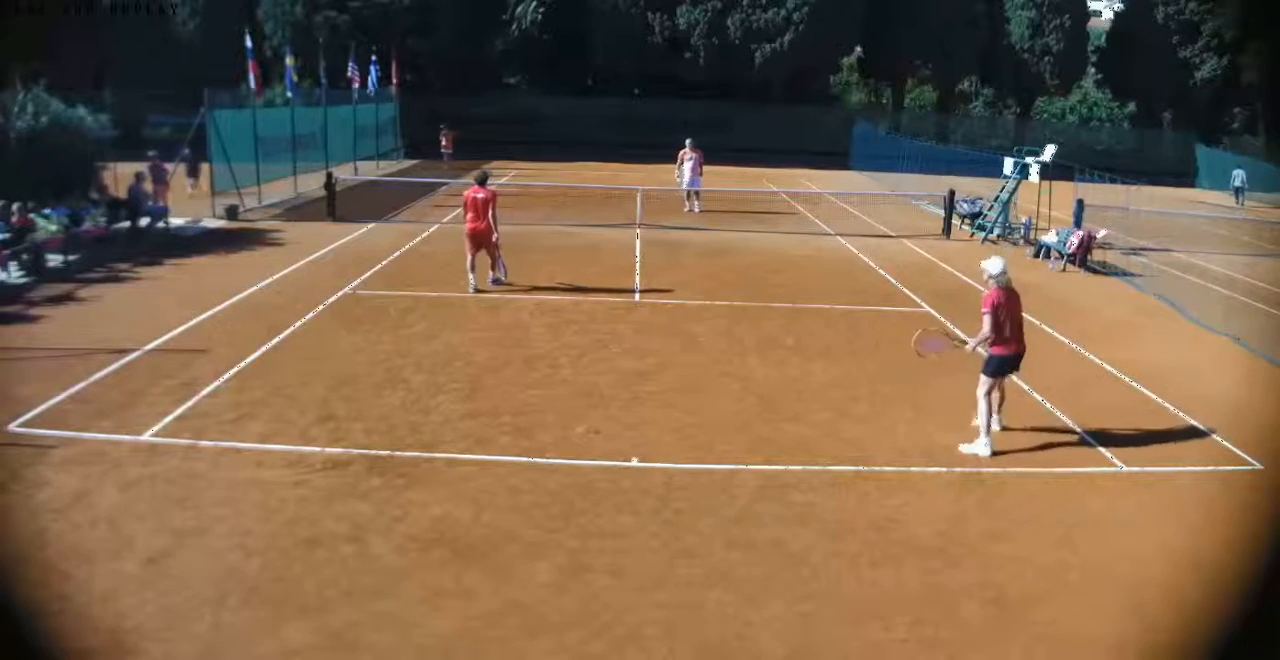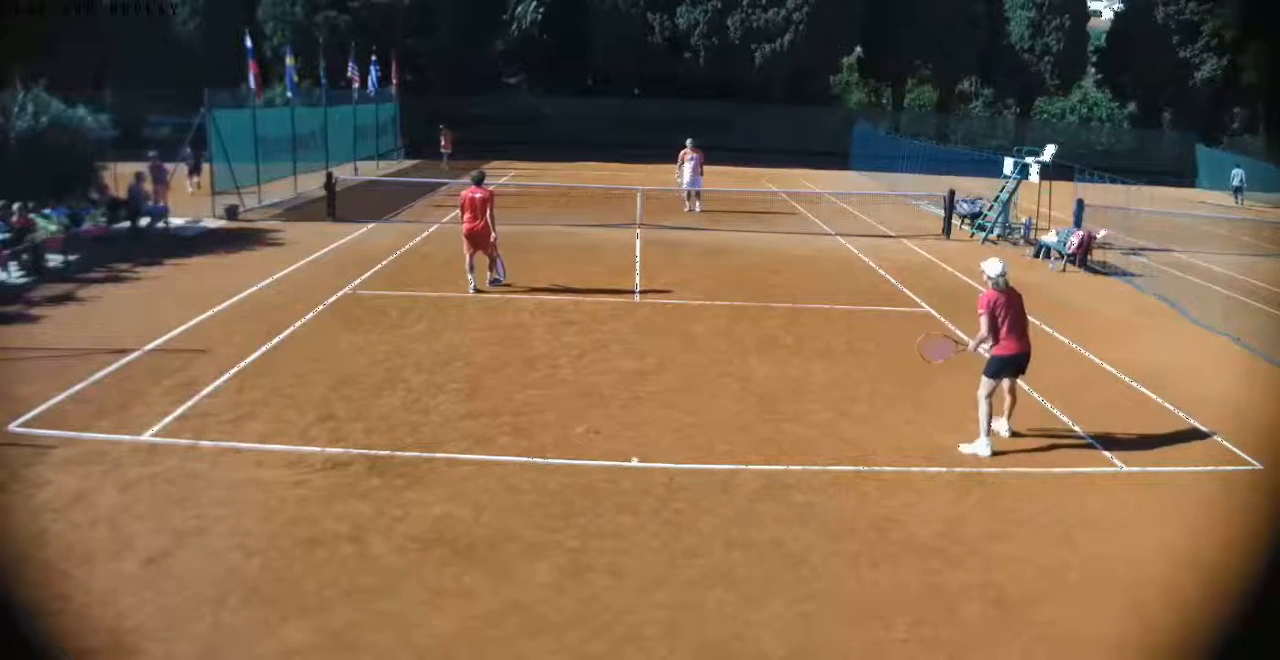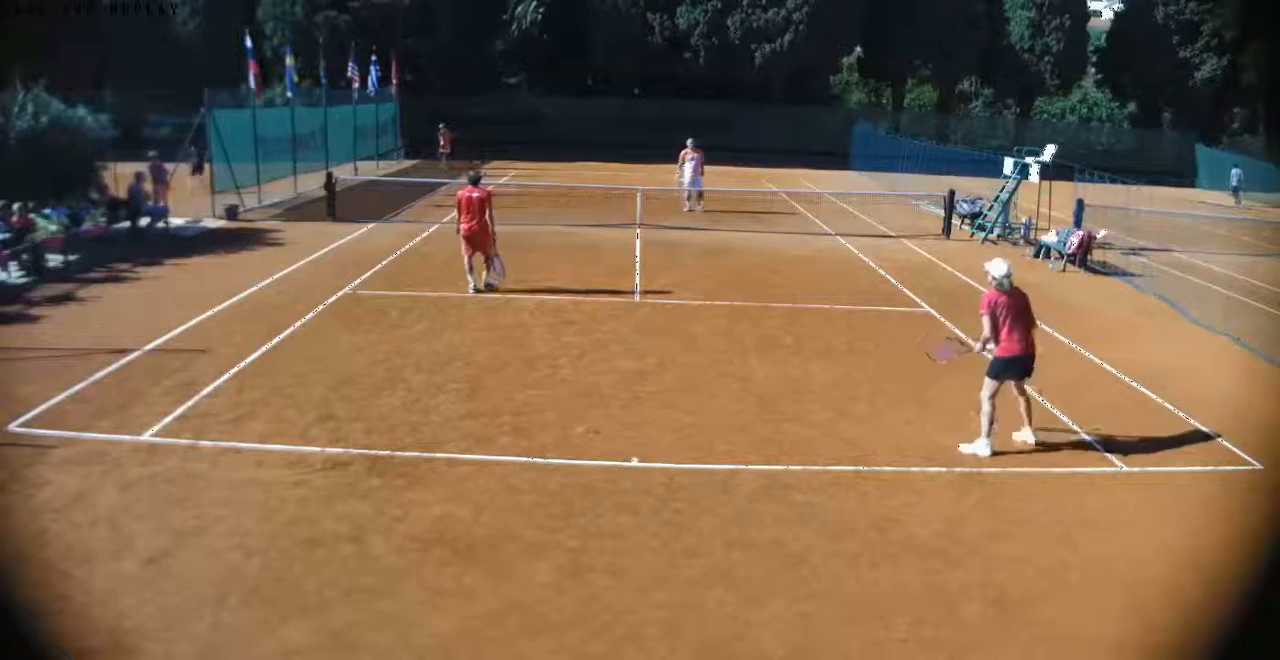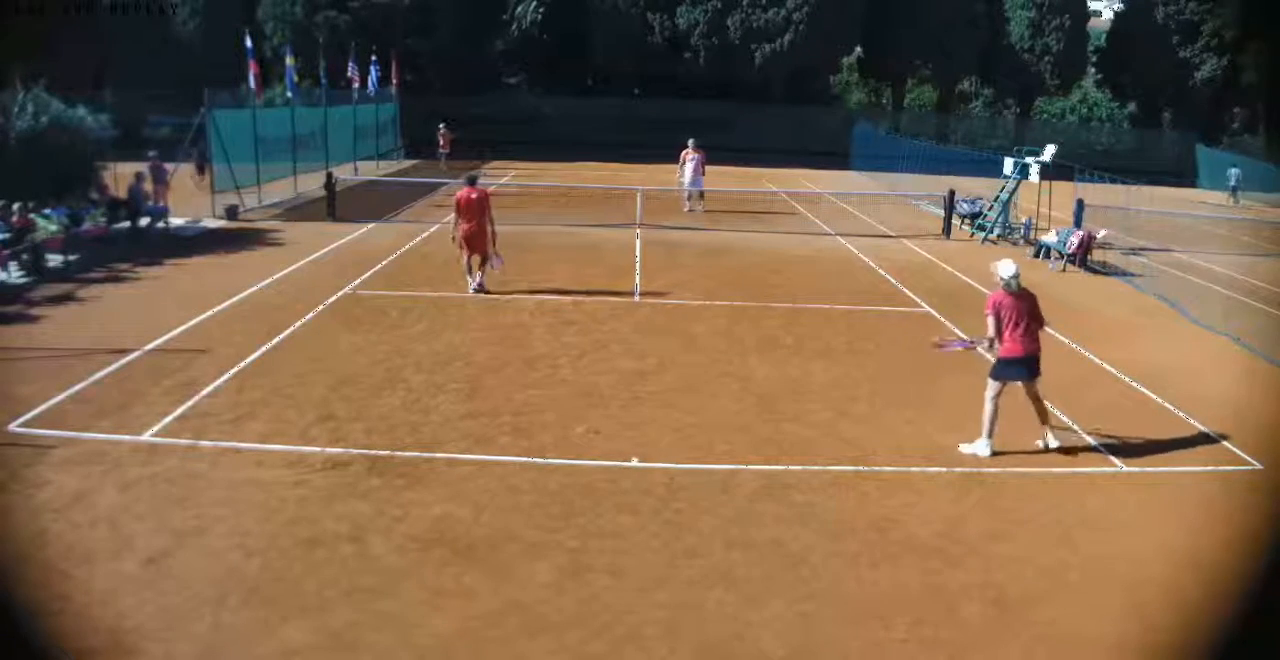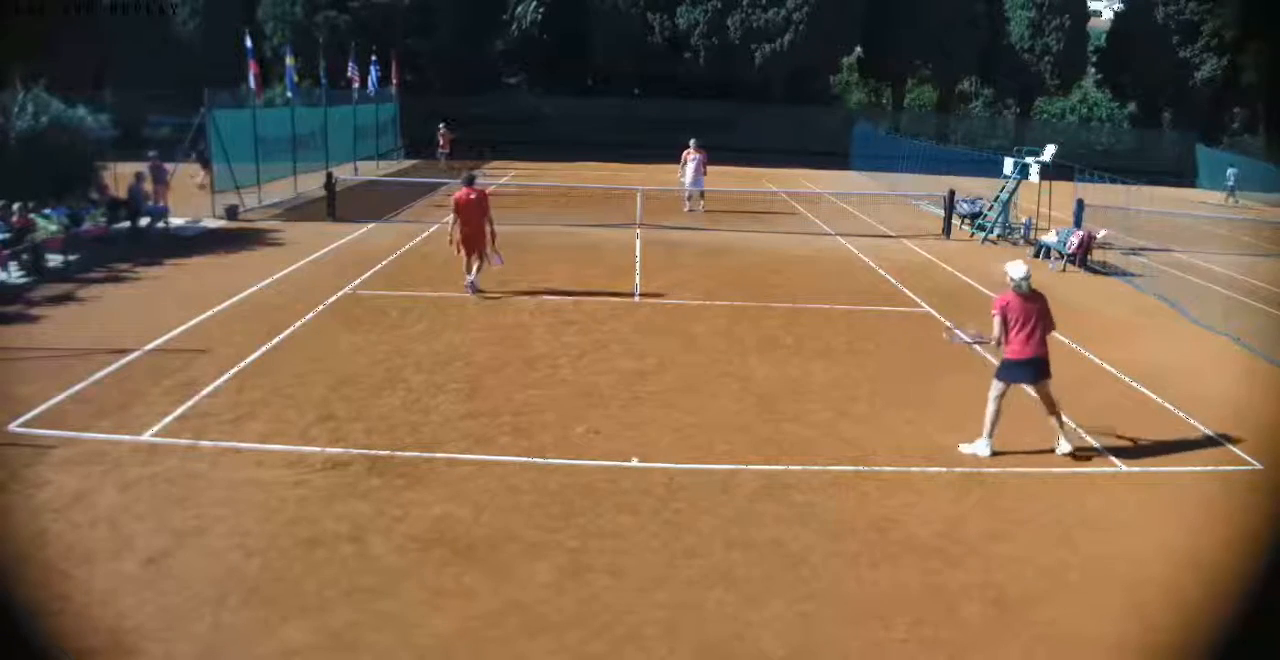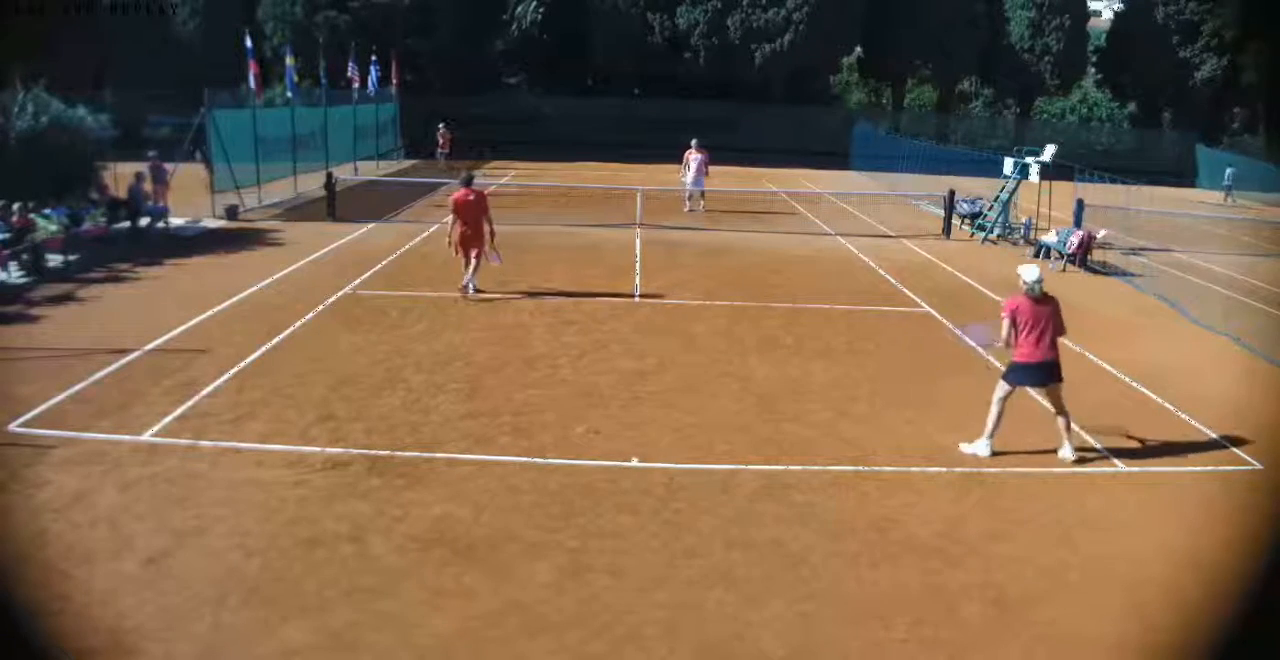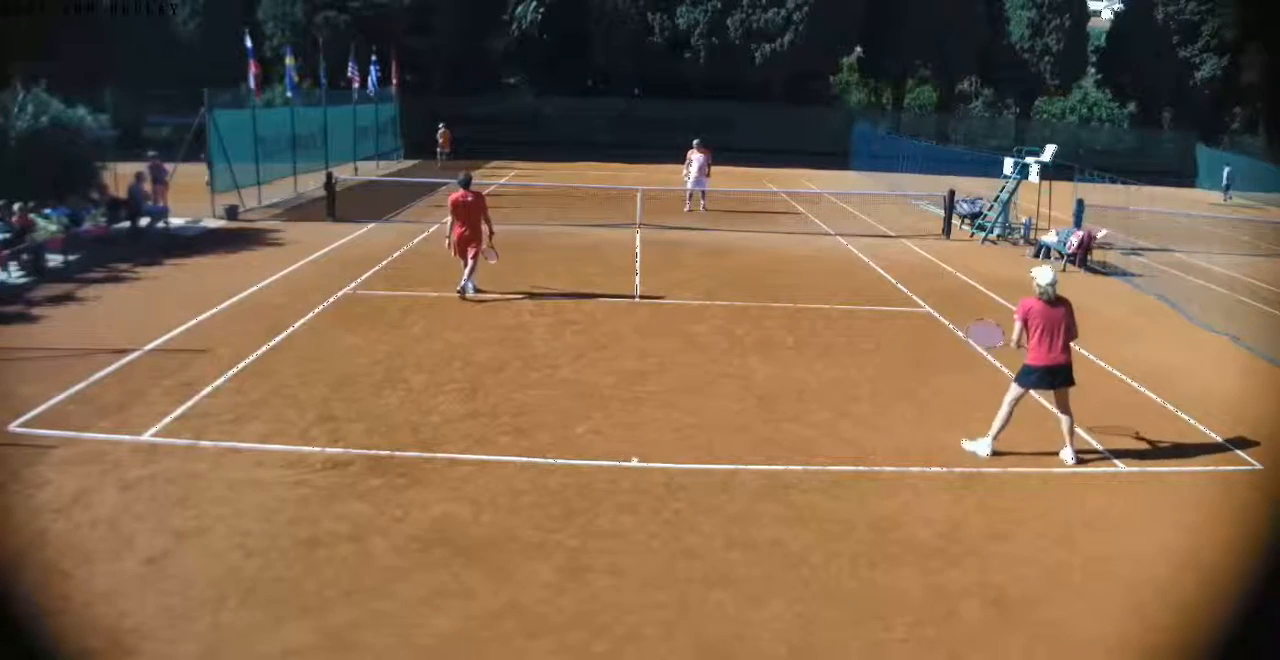
dt=0.1s
person 1, frame 1
left shoulder: (990, 296)
right shoulder: (1012, 293)
left elbow: (987, 332)
left wrist: (974, 343)
right wrist: (983, 340)
left hip: (1002, 352)
right hip: (1018, 350)
left knee: (982, 394)
right knee: (998, 383)
left ankle: (983, 443)
right ankle: (995, 418)
person 1, frame 2
left shoulder: (987, 297)
right shoulder: (1014, 294)
left elbow: (985, 333)
right elbow: (1023, 323)
left wrist: (975, 343)
left hip: (1003, 352)
right hip: (1023, 351)
left knee: (984, 395)
right knee: (1009, 387)
left ankle: (984, 443)
right ankle: (1004, 423)
person 1, frame 3
left shoulder: (989, 298)
right shoulder: (1020, 295)
left elbow: (987, 334)
right elbow: (1032, 324)
left wrist: (980, 344)
left hip: (1006, 354)
right hip: (1027, 352)
left knee: (987, 396)
right knee: (1020, 391)
left ankle: (984, 443)
right ankle: (1028, 431)
person 1, frame 4
left shoulder: (994, 299)
right shoulder: (1029, 296)
left elbow: (992, 333)
right elbow: (1040, 324)
left wrist: (988, 342)
left hip: (1009, 355)
right hip: (1031, 353)
left knee: (991, 397)
right knee: (1033, 394)
left ankle: (984, 443)
right ankle: (1049, 437)
person 1, frame 5
left shoulder: (1003, 300)
right shoulder: (1040, 298)
left elbow: (997, 335)
right elbow: (1050, 327)
left wrist: (996, 341)
left hip: (1015, 358)
right hip: (1039, 357)
left knee: (994, 398)
right knee: (1047, 400)
left ankle: (984, 444)
right ankle: (1063, 442)
person 1, frame 6
left shoulder: (1013, 303)
right shoulder: (1051, 302)
left elbow: (1005, 337)
right elbow: (1061, 332)
left wrist: (1005, 342)
left hip: (1024, 361)
right hip: (1049, 360)
left knee: (998, 399)
right knee: (1058, 404)
left ankle: (984, 444)
right ankle: (1067, 448)
person 1, frame 7
left shoulder: (1027, 305)
right shoulder: (1065, 305)
left elbow: (1016, 339)
right elbow: (1073, 334)
left wrist: (1019, 345)
left hip: (1036, 364)
right hip: (1062, 364)
left knee: (1009, 402)
right knee: (1063, 407)
left ankle: (986, 443)
right ankle: (1069, 451)
